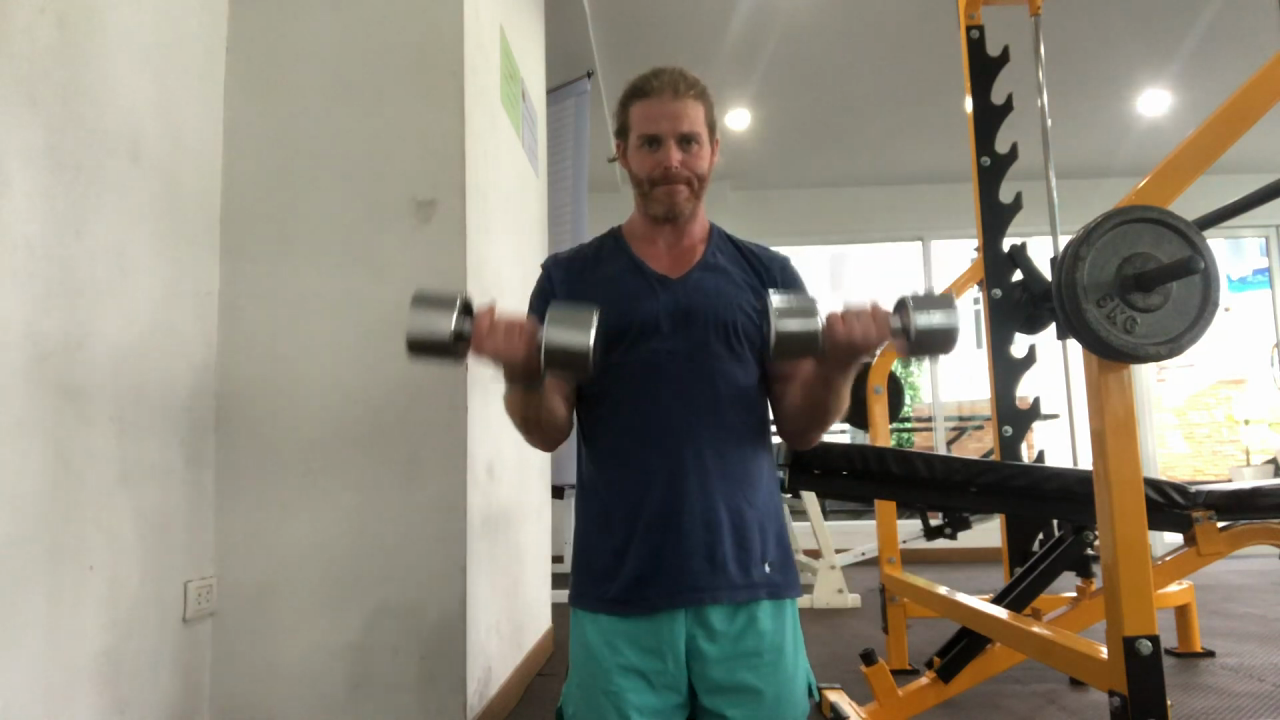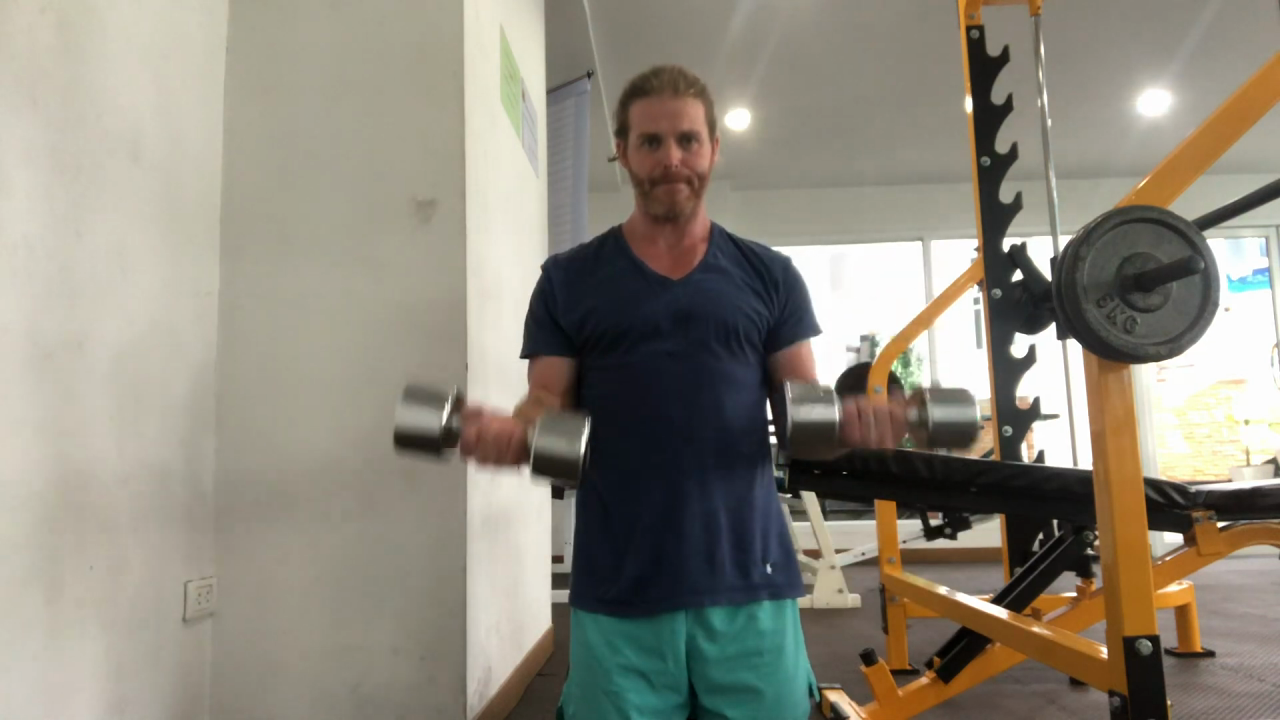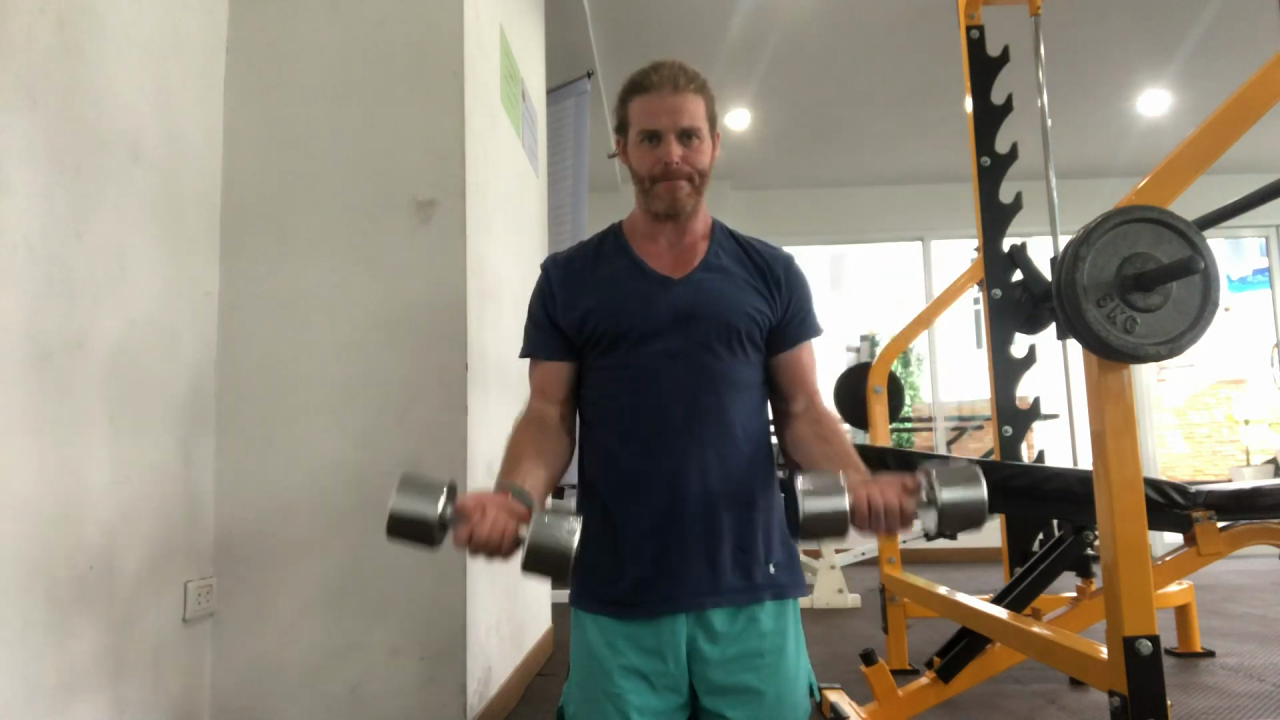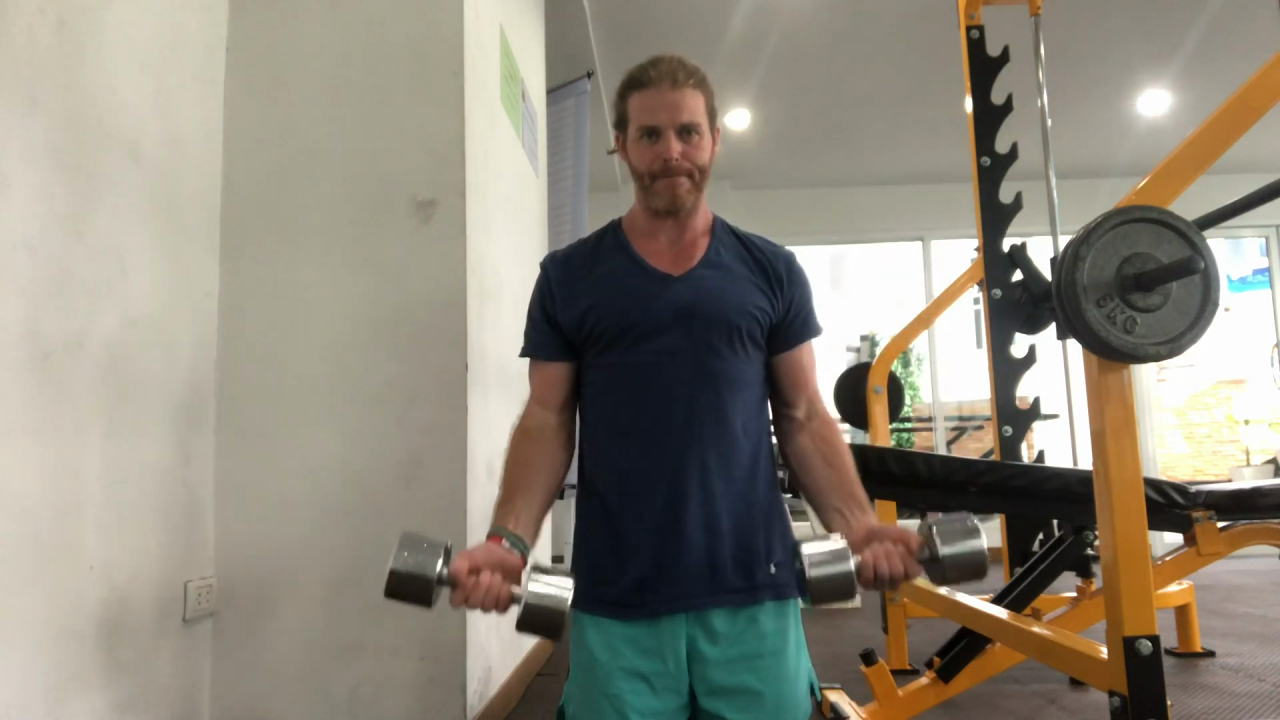
dt=0.2s
person 1, frame 1
left shoulder: (767, 274)
right shoulder: (572, 275)
left elbow: (800, 427)
right elbow: (549, 430)
left wrist: (838, 363)
right wrist: (521, 375)
left hip: (746, 582)
right hip: (618, 589)
person 1, frame 2
left shoulder: (767, 274)
right shoulder: (569, 278)
right elbow: (550, 416)
left wrist: (846, 420)
right wrist: (512, 432)
left hip: (747, 583)
right hip: (617, 592)
person 1, frame 3
left shoulder: (770, 272)
right shoulder: (569, 277)
left elbow: (801, 411)
right elbow: (550, 415)
left wrist: (854, 483)
right wrist: (515, 495)
left hip: (750, 586)
right hip: (617, 594)
person 1, frame 4
left shoulder: (771, 270)
right shoulder: (568, 276)
left elbow: (803, 416)
right elbow: (548, 418)
left wrist: (855, 523)
right wrist: (511, 537)
left hip: (752, 588)
right hip: (616, 596)
